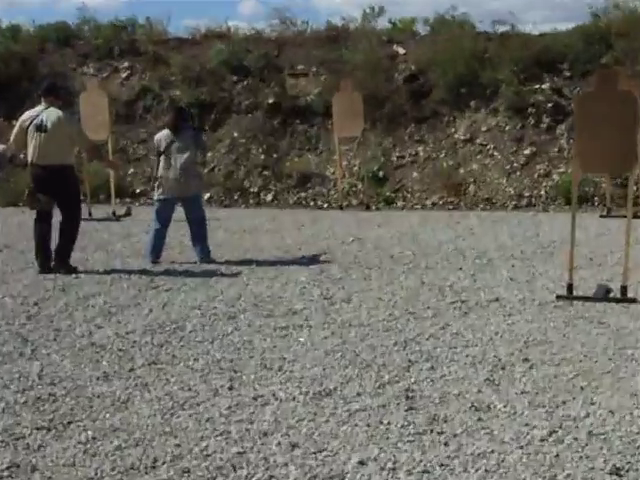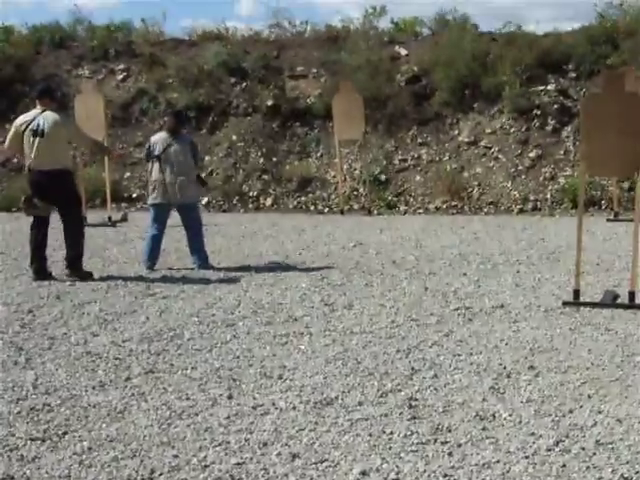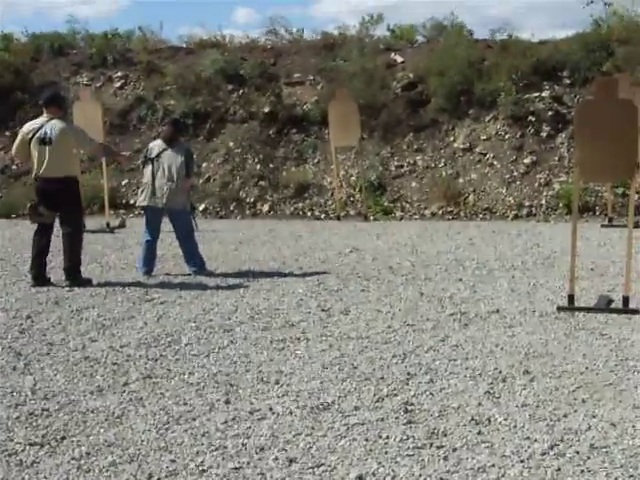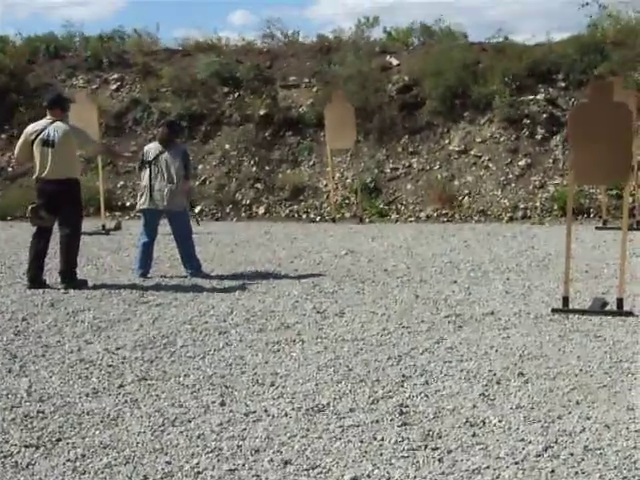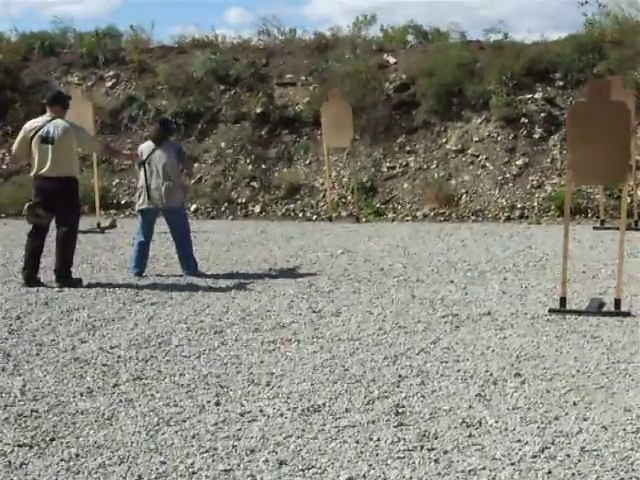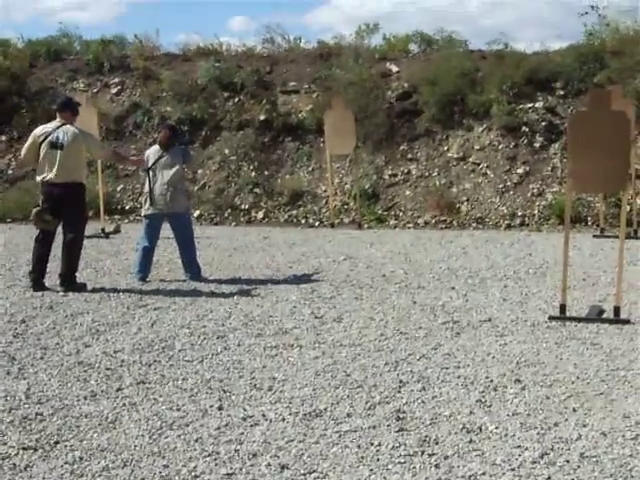
dt=0.3s
person 1, frame 1
left shoulder: (27, 117)
right shoulder: (64, 118)
left elbow: (14, 146)
right elbow: (86, 145)
right wrist: (106, 161)
left hip: (38, 171)
right hip: (61, 171)
left knee: (43, 216)
right knee: (71, 215)
left ankle: (43, 262)
right ankle: (61, 259)
person 1, frame 2
left shoulder: (22, 121)
right shoulder: (60, 121)
left elbow: (9, 149)
right elbow: (88, 142)
right wrist: (111, 152)
left hip: (36, 176)
right hip: (59, 176)
left knee: (39, 222)
right knee: (73, 221)
left ankle: (38, 269)
right ankle: (74, 266)
person 1, frame 3
left shoulder: (29, 128)
right shoulder: (67, 129)
left elbow: (17, 156)
right elbow: (96, 147)
right wrist: (119, 155)
left hip: (42, 183)
right hip: (66, 184)
left knee: (43, 229)
right knee: (72, 229)
left ankle: (38, 275)
right ankle: (72, 275)
person 1, frame 4
left shoulder: (32, 130)
right shoulder: (70, 131)
left elbow: (19, 158)
right elbow: (98, 148)
right wrist: (121, 156)
left hip: (43, 185)
right hip: (66, 185)
left knee: (42, 231)
right knee: (69, 230)
left ankle: (34, 277)
right ankle: (68, 277)
person 1, frame 5
left shoulder: (31, 126)
right shoulder: (70, 128)
left elbow: (17, 154)
right elbow: (99, 146)
right wrist: (122, 154)
left hip: (41, 182)
right hip: (65, 183)
left knee: (38, 229)
right knee: (66, 228)
left ankle: (29, 275)
right ankle: (63, 276)
person 1, frame 6
left shoulder: (40, 132)
right shoulder: (79, 135)
left elbow: (25, 159)
right elbow: (108, 153)
right wrist: (130, 161)
left hip: (48, 188)
right hip: (72, 189)
left knee: (45, 234)
right knee: (72, 234)
left ankle: (36, 279)
right ankle: (67, 280)
person 2, frame 1
left shoulder: (159, 137)
right shoulder: (192, 134)
left elbow: (158, 159)
right elbow: (203, 149)
left hip: (166, 186)
right hip: (189, 185)
left knee: (160, 223)
right knee: (197, 222)
left ankle: (153, 255)
right ankle: (203, 255)
person 2, frame 2
left shoulder: (155, 140)
right shoulder: (188, 141)
left elbow: (147, 160)
right elbow: (196, 165)
right wrist: (195, 178)
left hip: (161, 191)
right hip: (185, 191)
left knee: (156, 228)
right knee: (193, 229)
left ankle: (149, 262)
right ankle: (201, 262)
person 2, frame 3
left shoulder: (152, 146)
right shoulder: (185, 150)
left elbow: (144, 167)
right elbow: (188, 177)
right wrist: (185, 193)
left hip: (152, 196)
right hip: (176, 198)
left knee: (150, 234)
right knee: (186, 235)
left ankle: (145, 268)
right ankle: (197, 267)
person 2, frame 4
left shoulder: (148, 149)
right shoulder: (181, 150)
left elbow: (141, 172)
right elbow: (187, 178)
right wrist: (185, 194)
left hip: (151, 198)
right hip: (175, 199)
left knee: (147, 236)
right knee: (183, 237)
left ankle: (141, 270)
right ankle: (193, 269)
person 2, frame 5
left shoulder: (143, 148)
right shoulder: (175, 147)
left elbow: (140, 170)
right elbow: (187, 167)
right wrist: (184, 171)
left hip: (148, 197)
right hip: (172, 196)
left knee: (143, 235)
right knee: (181, 234)
left ankle: (136, 269)
right ankle: (190, 268)
person 2, frame 6
left shoulder: (150, 153)
right shoulder: (181, 151)
left elbow: (148, 172)
right elbow: (191, 165)
left hip: (153, 202)
right hip: (176, 201)
left knee: (147, 240)
right knee: (185, 240)
left ankle: (141, 274)
right ankle: (193, 274)
